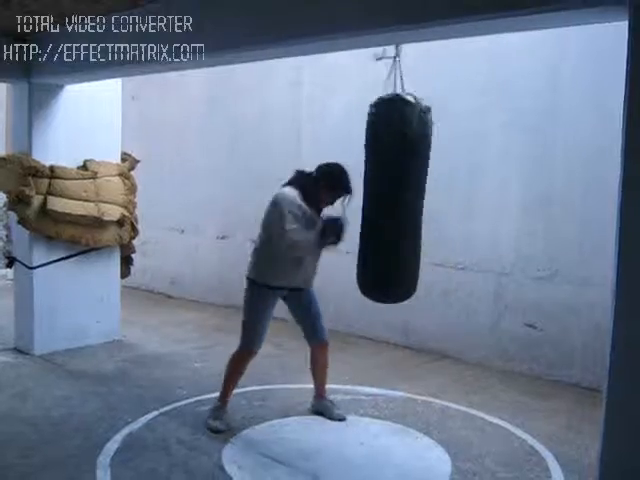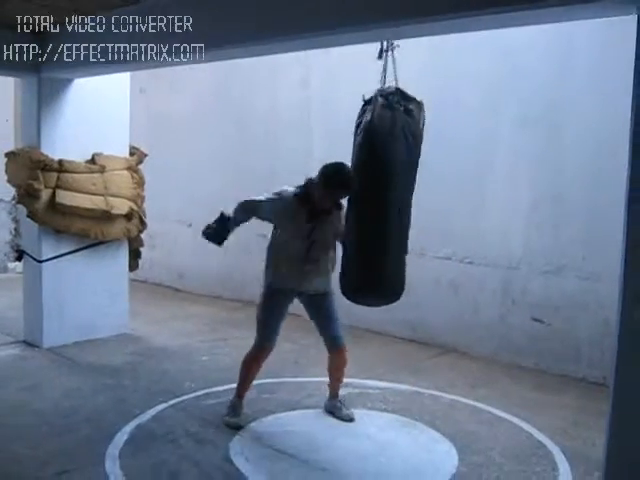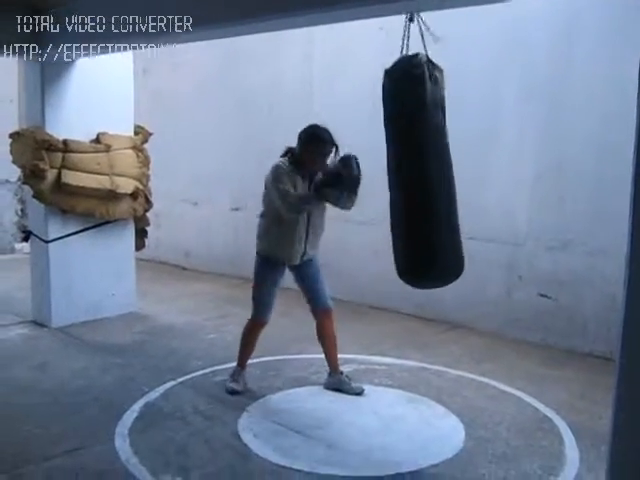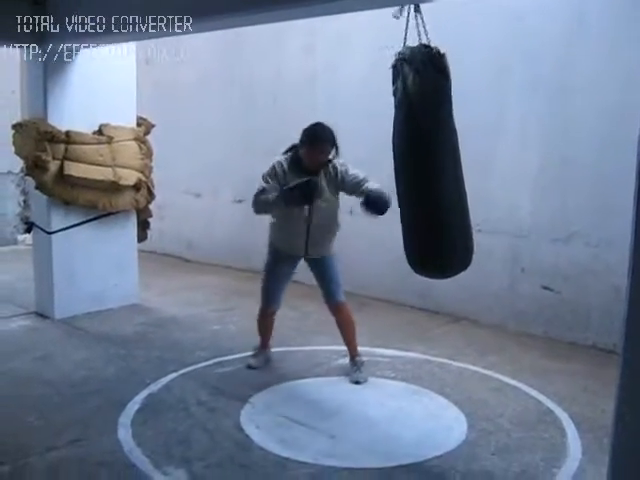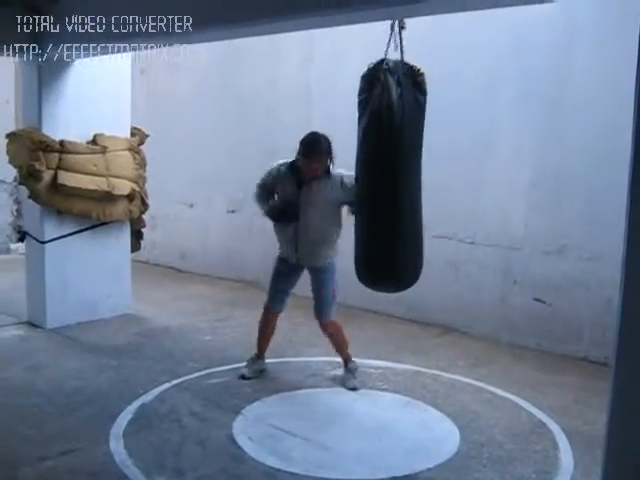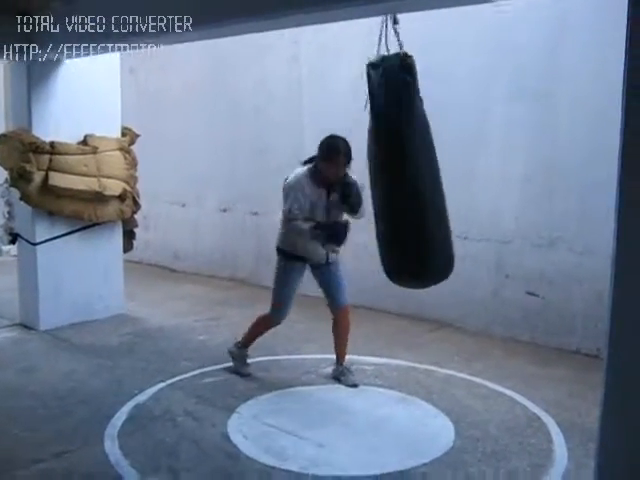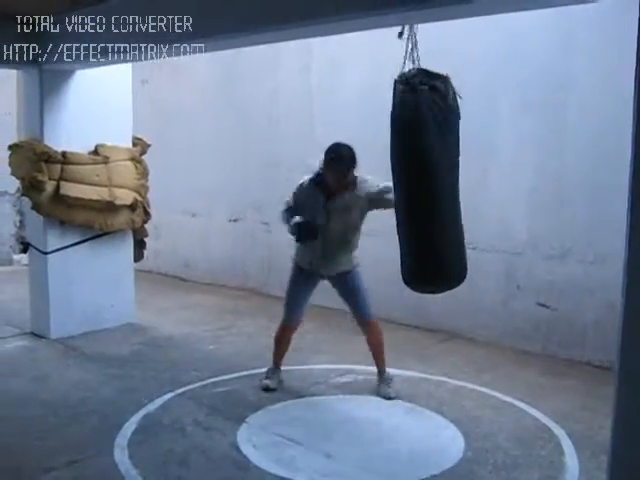
dt=0.7s
person 1, frame 1
left shoulder: (305, 202)
right shoulder: (287, 199)
right elbow: (292, 242)
left wrist: (327, 230)
right wrist: (323, 236)
left hip: (298, 283)
right hip: (265, 282)
left knee: (320, 342)
right knee: (249, 348)
left ankle: (320, 399)
right ankle: (219, 407)
person 1, frame 2
left shoulder: (339, 214)
right shoulder: (286, 200)
right elbow: (249, 208)
right wrist: (225, 225)
left hip: (318, 287)
right hip: (281, 283)
left knee: (338, 348)
right knee: (264, 346)
left ankle: (334, 399)
right ankle: (237, 401)
person 1, frame 3
left shoulder: (320, 173)
right shoulder: (281, 171)
left elbow: (346, 202)
right elbow: (291, 207)
right wrist: (320, 189)
left hip: (305, 254)
right hip: (273, 253)
left knee: (324, 312)
right knee: (260, 318)
left ankle: (335, 374)
right ankle: (239, 371)
person 1, frame 4
left shoulder: (336, 169)
right shoulder: (281, 168)
left elbow: (361, 183)
right elbow: (259, 204)
left wrist: (373, 195)
right wrist: (289, 198)
left hip: (321, 247)
right hip: (284, 247)
left knee: (338, 304)
right knee: (268, 306)
left ankle: (356, 359)
right ankle: (263, 348)
person 1, frame 5
left shoulder: (337, 181)
right shoulder: (280, 172)
right elbow: (261, 192)
right wrist: (273, 209)
left hip: (322, 258)
right hip: (289, 255)
left knee: (325, 319)
right knee: (271, 309)
left ankle: (349, 365)
right ankle: (258, 359)
person 1, frame 6
left shoulder: (340, 181)
right shoulder: (299, 181)
left elbow: (356, 212)
right elbow: (292, 223)
left wrist: (354, 198)
right wrist: (321, 230)
left hip: (325, 254)
right hip: (293, 252)
left knee: (342, 309)
right knee: (277, 314)
left ankle: (340, 365)
right ankle: (238, 350)
person 1, frame 7
left shoulder: (362, 189)
right shoulder: (307, 187)
left elbow: (390, 195)
right elbow: (288, 211)
right wrist: (296, 223)
left hip: (343, 267)
right hip: (306, 265)
left knee: (368, 322)
right knee: (290, 322)
left ankle: (383, 375)
right ankle: (275, 370)
